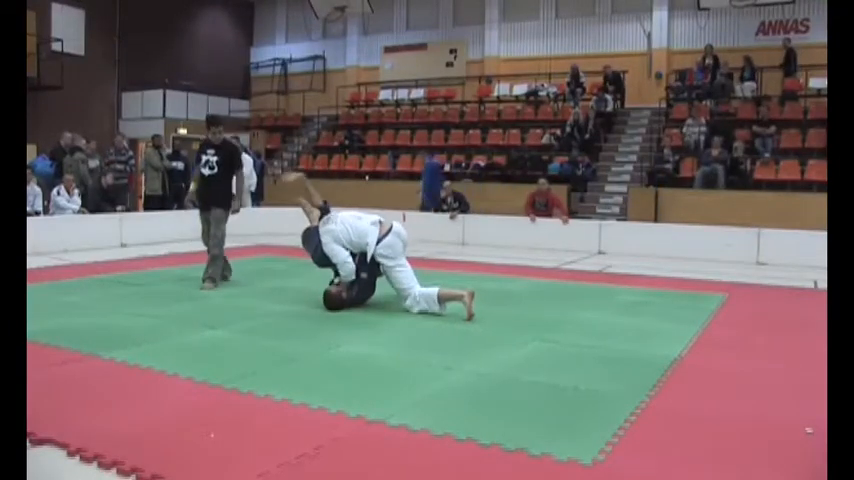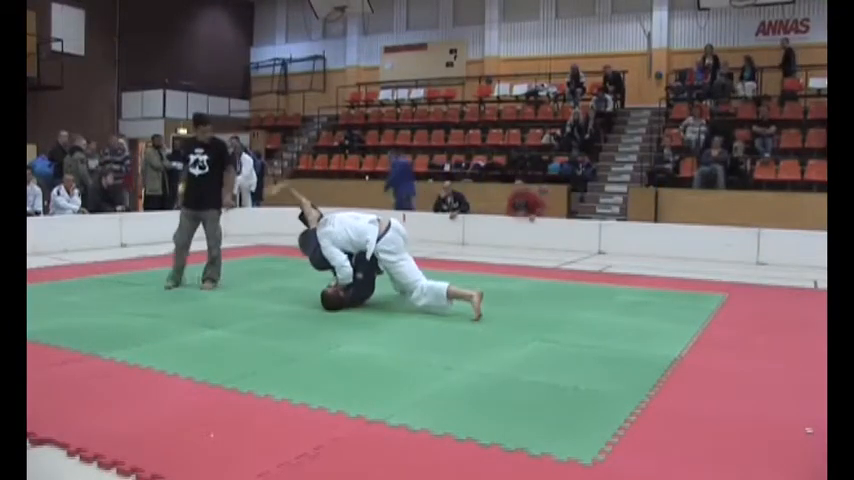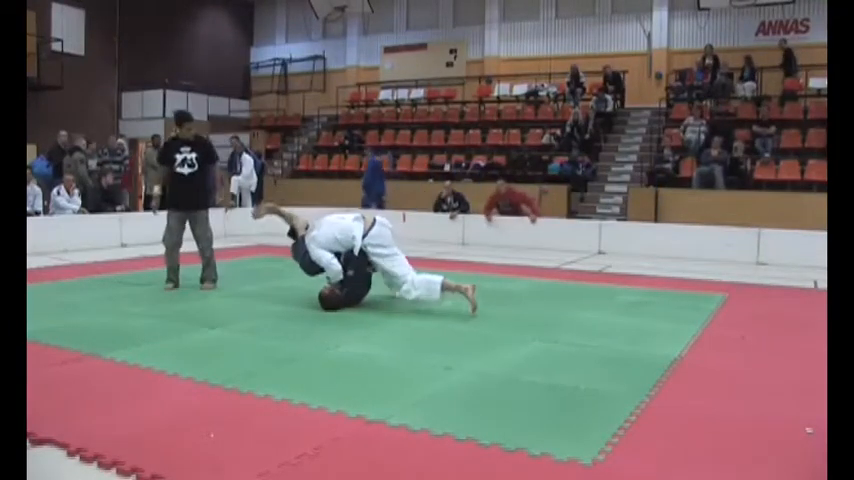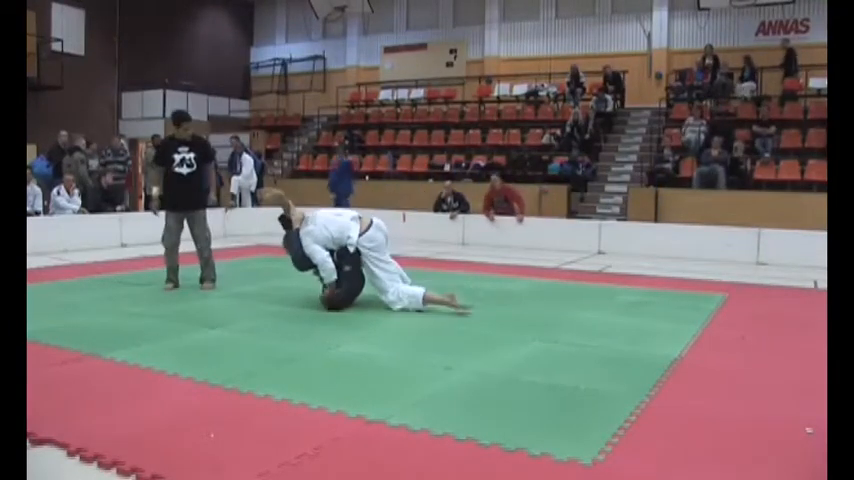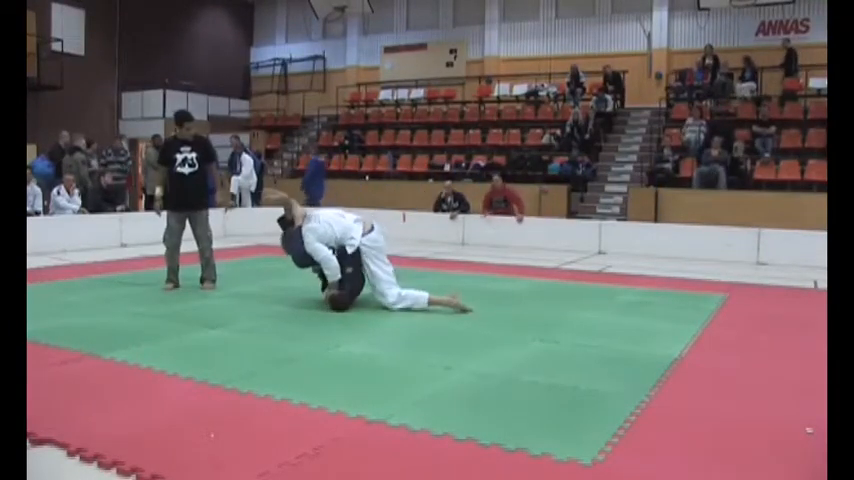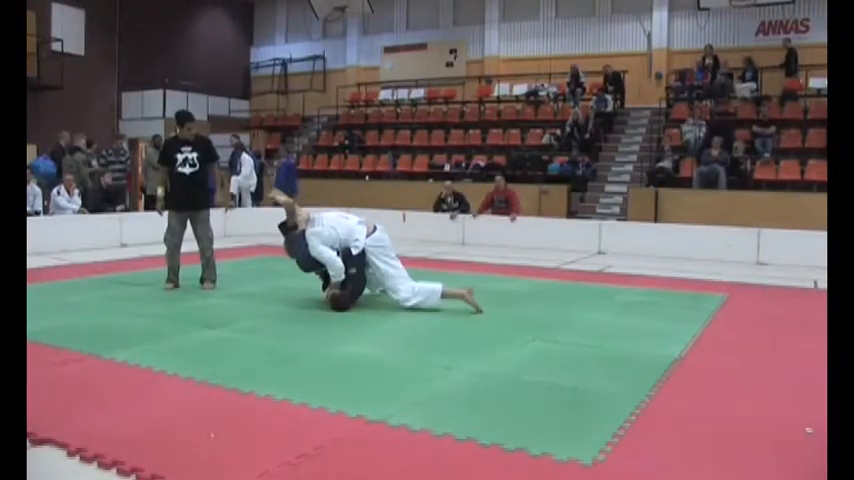
dt=0.4s
person 1, frame 1
left shoulder: (326, 239)
right shoulder: (330, 217)
left elbow: (347, 266)
left wrist: (341, 288)
left hip: (385, 247)
right hip: (394, 230)
left knee: (413, 298)
left ankle: (460, 295)
person 1, frame 2
left shoulder: (324, 242)
right shoulder: (327, 220)
left elbow: (345, 270)
right elbow: (308, 205)
left wrist: (337, 289)
left hip: (384, 246)
right hip: (392, 226)
left knee: (419, 288)
left ankle: (470, 296)
person 1, frame 3
left shoulder: (313, 247)
right shoulder: (318, 226)
left elbow: (335, 269)
left wrist: (332, 288)
left hip: (372, 241)
right hip: (376, 223)
left knee: (408, 282)
left ankle: (463, 289)
person 1, frame 4
left shoulder: (307, 239)
right shoulder: (311, 217)
left elbow: (326, 265)
right elbow: (293, 211)
left wrist: (330, 289)
right wrist: (281, 198)
left hip: (366, 242)
right hip: (374, 225)
left knee: (393, 295)
left ankle: (444, 301)
right ankle: (409, 285)
person 1, frame 5
left shoulder: (309, 239)
right shoulder: (311, 215)
left elbow: (330, 264)
right elbow: (294, 208)
left wrist: (332, 288)
right wrist: (287, 200)
left hip: (366, 244)
right hip: (372, 230)
left knee: (391, 298)
left ankle: (448, 302)
person 1, frame 6
left shoulder: (312, 242)
right shoulder: (313, 219)
left elbow: (335, 265)
left wrist: (333, 288)
right wrist: (288, 204)
left hip: (371, 246)
right hip: (375, 233)
left knee: (406, 294)
left ankle: (461, 294)
person 2, frame 1
left shoulder: (231, 149)
right shoulder: (203, 146)
left elbow: (239, 175)
left wrist: (237, 200)
right wrist: (192, 191)
left hip: (221, 202)
right hip: (204, 200)
left knee: (216, 241)
right knee: (208, 240)
left ankle: (211, 277)
right ankle: (224, 270)
person 2, frame 2
left shoulder: (219, 146)
right shoulder: (188, 145)
left elbow: (229, 171)
left wrist: (227, 195)
right wrist: (181, 193)
left hip: (211, 202)
right hip: (190, 202)
left knee: (213, 242)
right knee: (181, 240)
left ankle: (211, 278)
right ankle: (176, 277)
person 2, frame 3
left shoulder: (204, 143)
right shoulder: (169, 145)
left elbow: (213, 168)
right elbow: (164, 170)
right wrist: (156, 194)
left hip: (199, 203)
right hip: (175, 203)
left knee: (205, 242)
right knee: (171, 242)
left ankle: (209, 278)
right ankle: (172, 279)
person 2, frame 4
left shoulder: (201, 143)
right shoulder: (166, 145)
left elbow: (209, 168)
right elbow: (159, 171)
left wrist: (212, 191)
right wrist: (156, 196)
left hip: (197, 202)
right hip: (173, 203)
left knee: (203, 242)
right knee: (170, 243)
left ankle: (208, 278)
right ankle: (171, 279)
person 2, frame 5
left shoulder: (203, 143)
right shoulder: (168, 145)
left elbow: (212, 167)
right elbow: (163, 171)
right wrist: (159, 196)
left hip: (199, 202)
right hip: (175, 203)
left knee: (205, 242)
right knee: (171, 243)
left ankle: (208, 278)
right ankle: (172, 279)
person 2, frame 6
left shoulder: (204, 143)
right shoulder: (169, 145)
left elbow: (213, 168)
right elbow: (164, 171)
right wrist: (160, 196)
left hip: (200, 202)
right hip: (176, 203)
left knee: (205, 242)
right knee: (172, 243)
left ankle: (209, 278)
right ankle: (172, 279)
